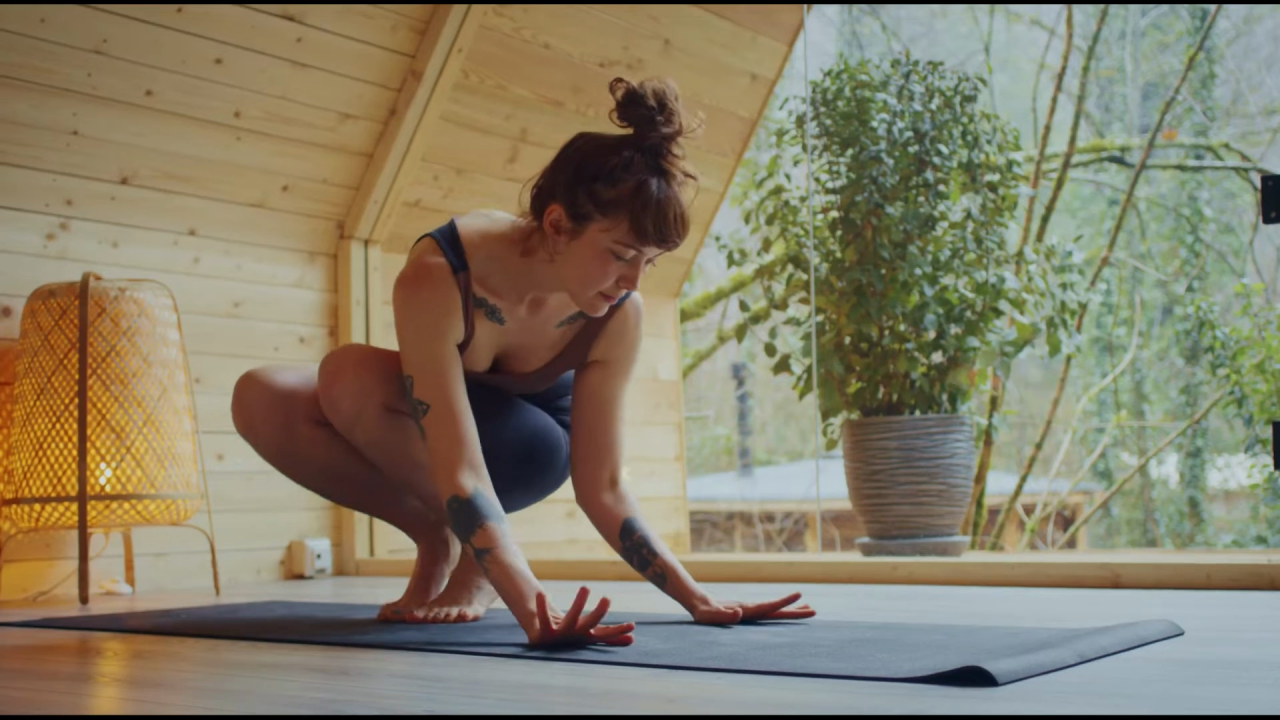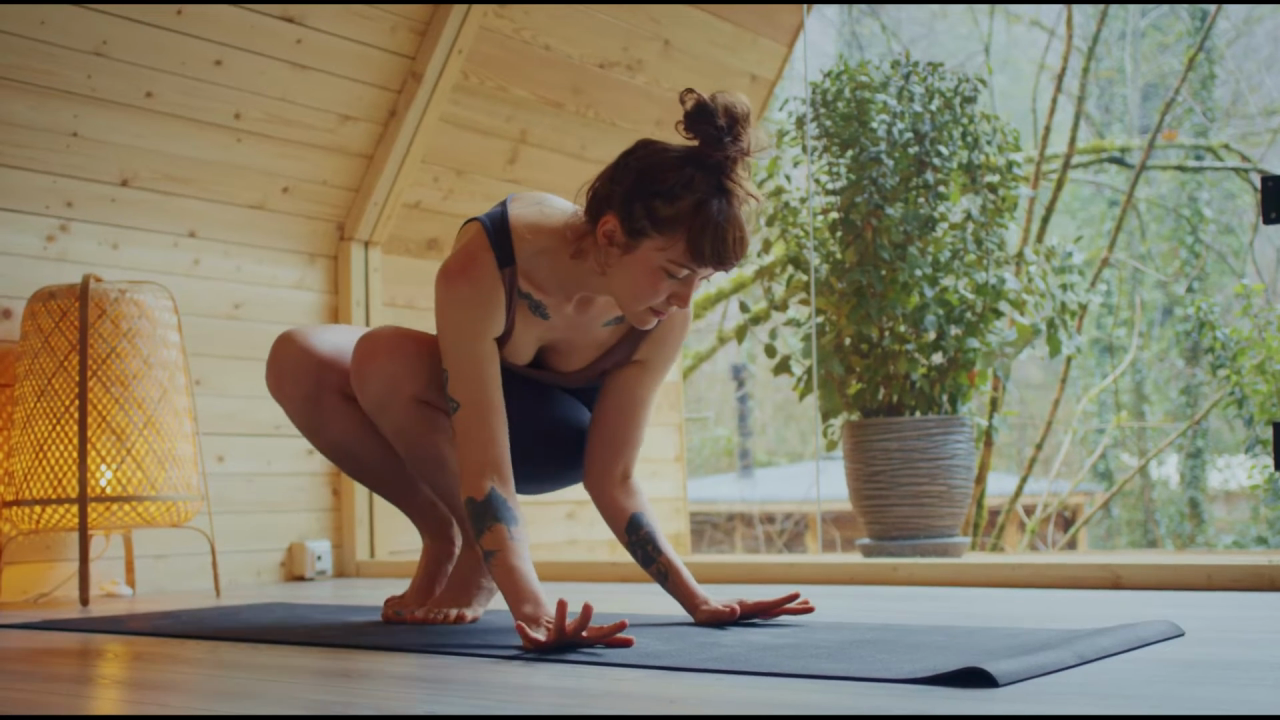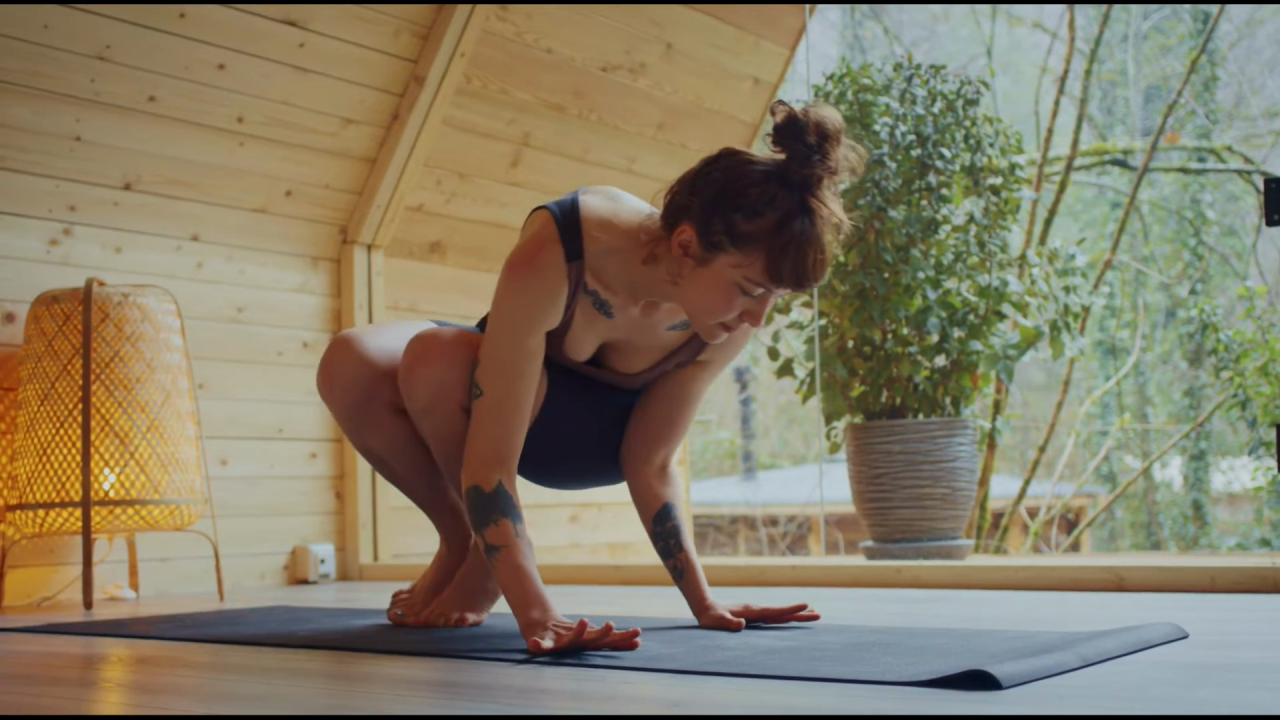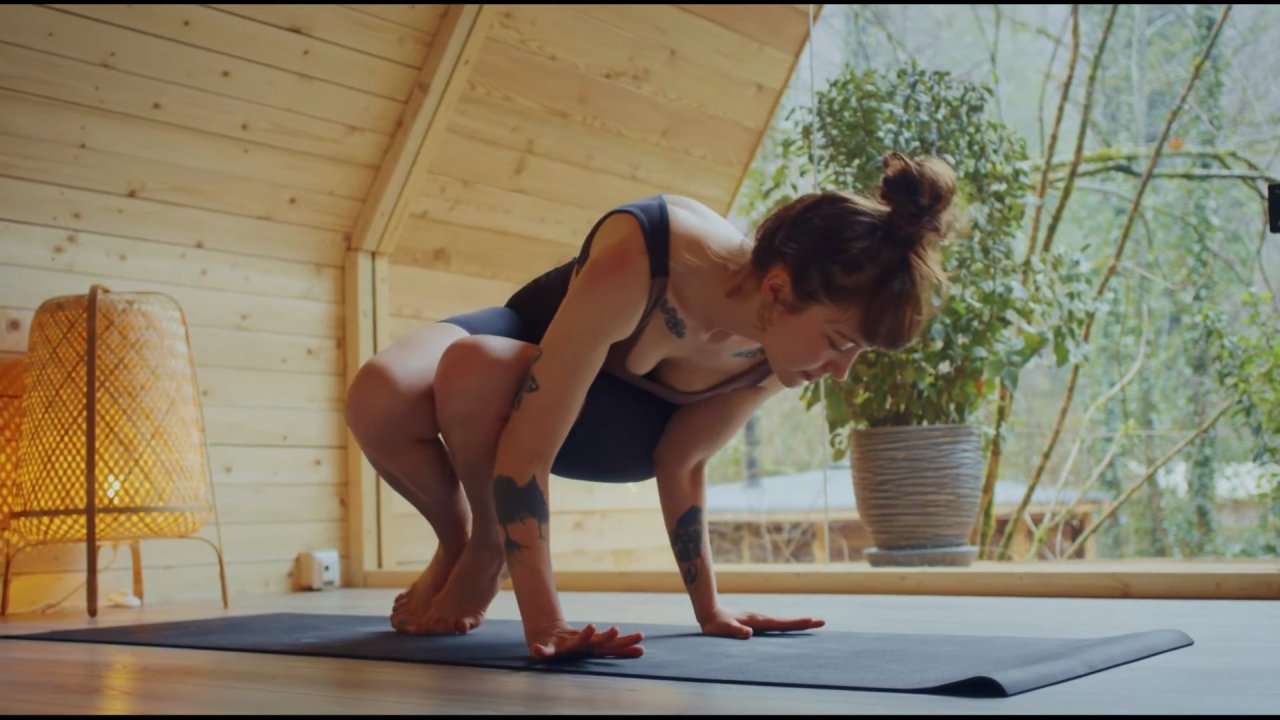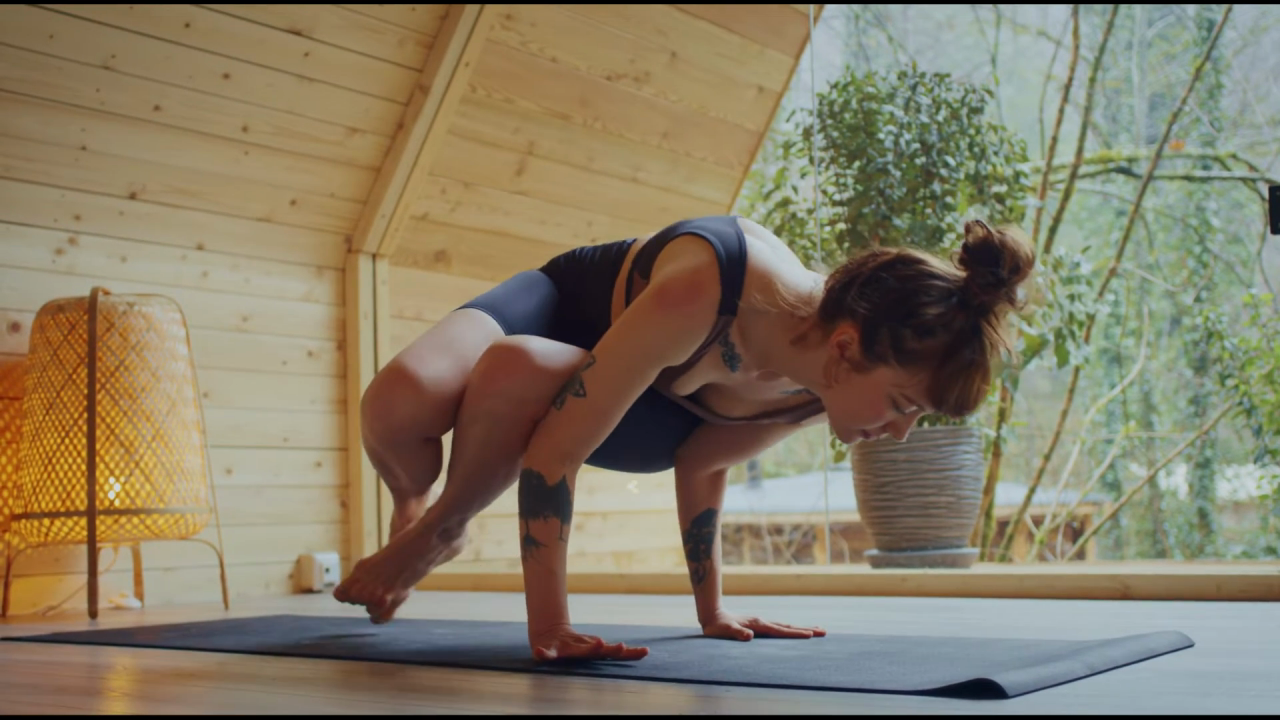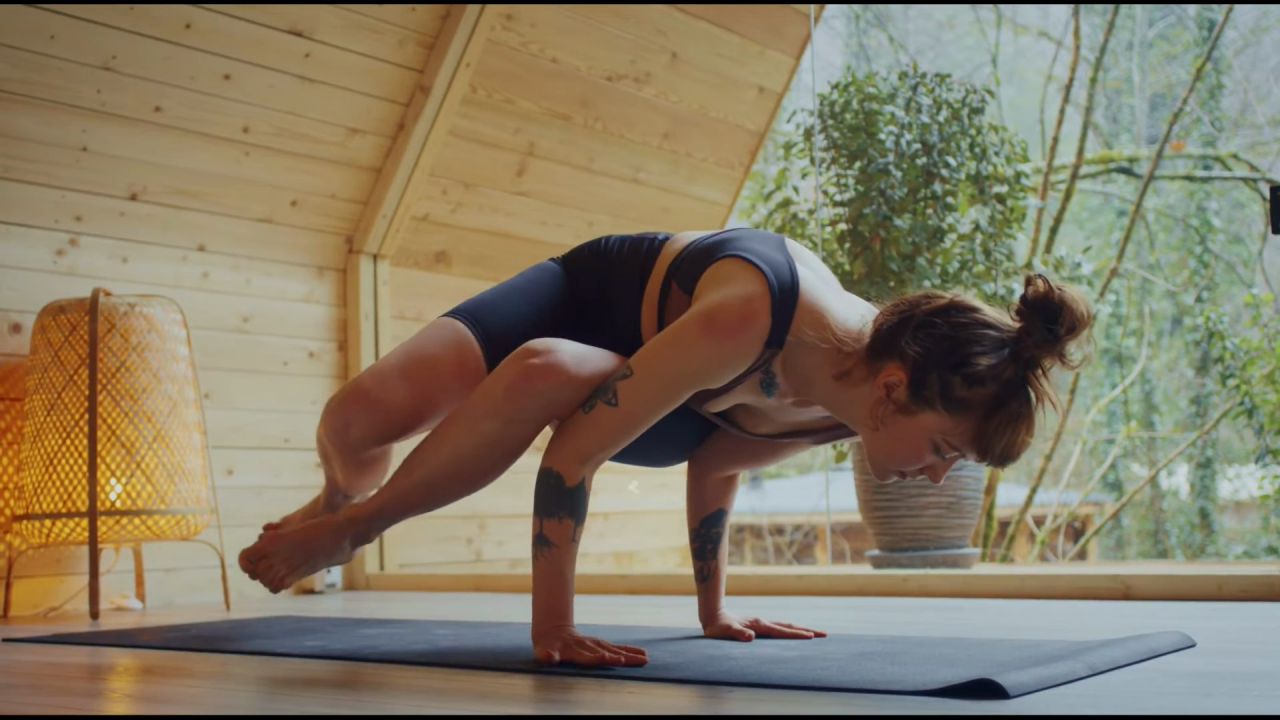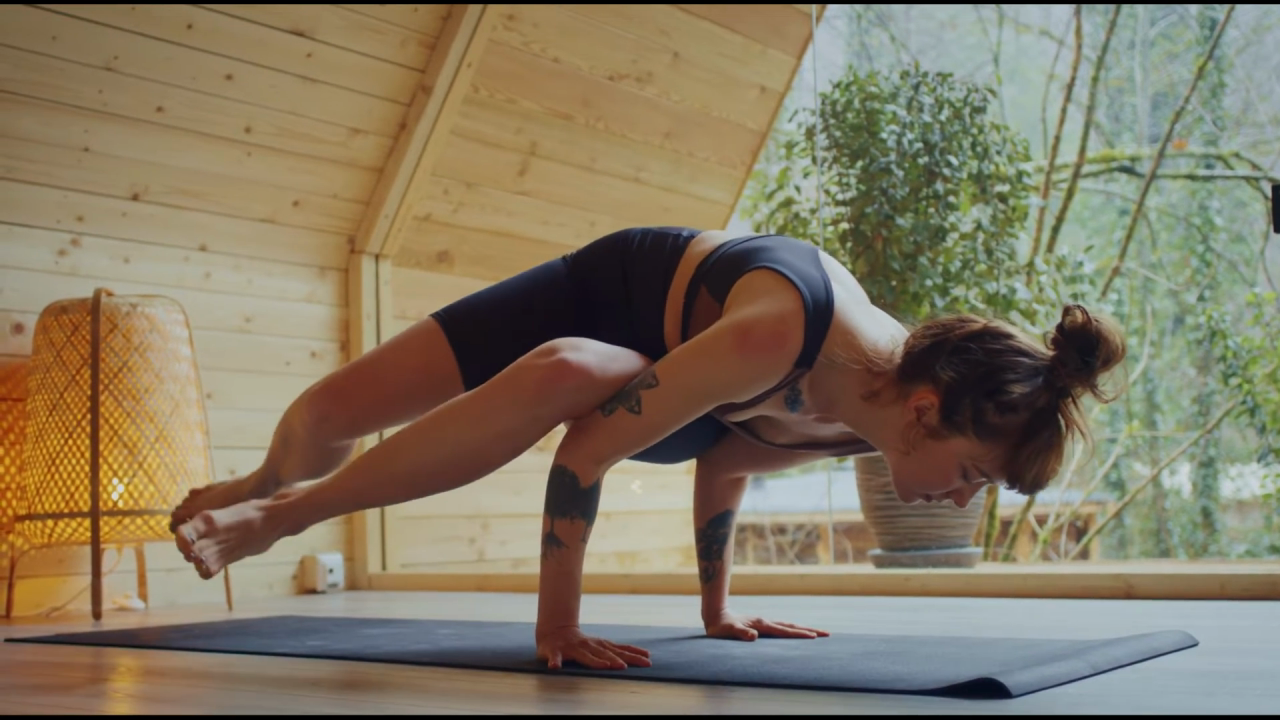
dt=0.7s
person 1, frame 1
left shoulder: (618, 318)
right shoulder: (436, 278)
left elbow: (600, 489)
right elbow: (460, 474)
left wrist: (697, 600)
right wrist: (533, 609)
left hip: (533, 444)
right hip: (423, 435)
left knee: (350, 378)
right knee: (261, 399)
left ankle: (476, 557)
right ankle: (439, 541)
person 1, frame 2
left shoulder: (664, 322)
right shoulder: (481, 267)
left elbow: (613, 480)
right elbow: (486, 471)
left wrist: (696, 600)
right wrist: (534, 613)
left hip: (560, 433)
right hip: (452, 409)
left knee: (385, 365)
right knee: (297, 361)
left ankle: (480, 553)
right ankle: (441, 537)
person 1, frame 3
left shoulder: (727, 323)
right shoulder: (551, 255)
left elbow: (649, 464)
right elbow: (490, 459)
left wrist: (703, 601)
right wrist: (537, 615)
left hip: (594, 432)
right hip: (498, 367)
right knee: (350, 365)
left ankle: (487, 558)
right ankle: (460, 540)
person 1, frame 4
left shoulder: (784, 346)
right shoulder: (632, 265)
left elbow: (682, 463)
right elbow: (526, 448)
left wrist: (709, 607)
right wrist: (544, 623)
left hip: (618, 426)
right hip: (532, 342)
right knee: (379, 397)
left ankle: (491, 550)
right ankle: (462, 543)
person 1, frame 5
left shoulder: (825, 381)
right shoulder: (702, 290)
left elbow: (702, 464)
right elbow: (554, 446)
left wrist: (711, 609)
right wrist: (548, 627)
left hip: (651, 404)
right knee: (399, 401)
right ankle: (419, 521)
person 1, frame 6
left shoulder: (859, 398)
right shoulder: (747, 316)
left elbow: (716, 465)
right elbow: (574, 449)
left wrist: (714, 609)
right wrist: (552, 625)
left hip: (658, 392)
right hip: (588, 292)
right knee: (360, 416)
right ankle: (347, 508)
person 1, frame 7
left shoulder: (876, 415)
right shoulder: (777, 336)
left elbow: (724, 461)
right elbow: (588, 448)
left wrist: (717, 608)
right wrist: (555, 623)
left hip: (663, 388)
right hip: (602, 291)
right knee: (332, 415)
left ankle: (289, 518)
right ankle: (271, 496)
